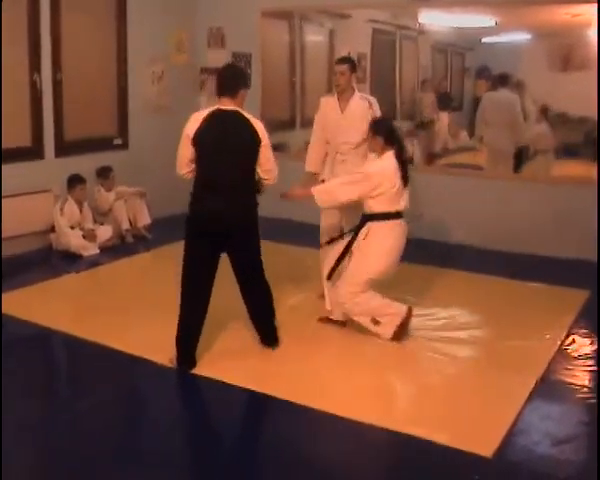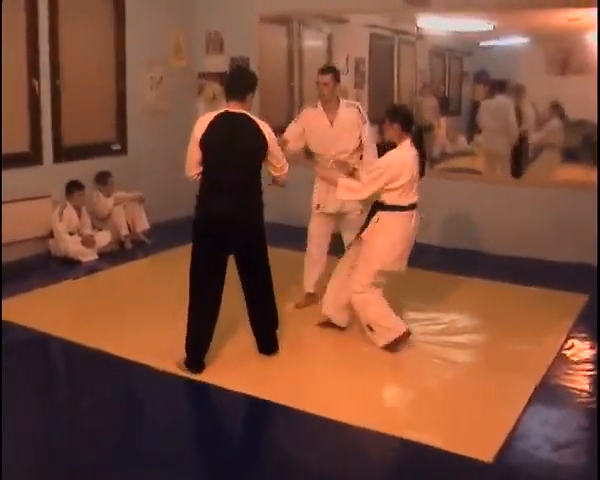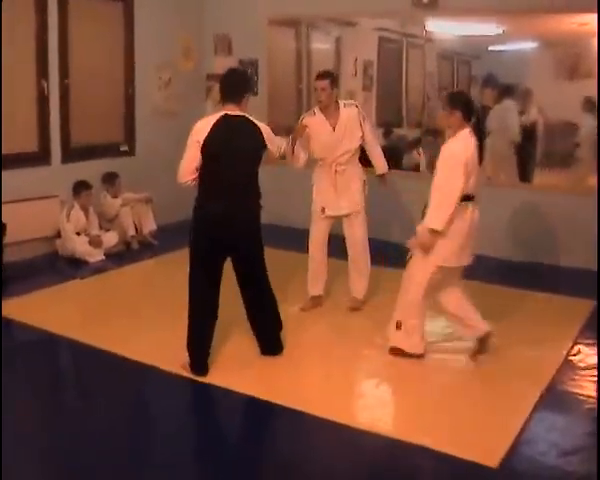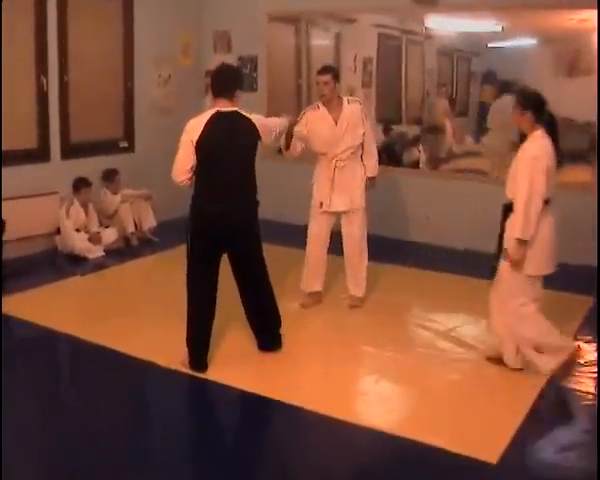
dt=0.3s
person 1, frame 1
left shoulder: (196, 122)
right shoulder: (254, 127)
left elbow: (184, 169)
right elbow: (269, 176)
left hip: (204, 210)
right hip: (241, 211)
left knee: (195, 282)
right knee: (251, 274)
left ankle: (185, 355)
right ankle: (268, 334)
person 1, frame 2
left shoulder: (204, 124)
right shoulder: (261, 130)
left elbow: (192, 170)
right elbow: (281, 173)
left hip: (210, 212)
right hip: (246, 213)
left knee: (205, 284)
right knee: (257, 278)
left ankle: (195, 357)
right ankle: (268, 341)
person 1, frame 3
left shoulder: (204, 127)
right shoulder: (258, 130)
left elbow: (186, 176)
right elbow: (278, 148)
left hip: (209, 216)
right hip: (245, 216)
left knee: (203, 287)
right knee: (254, 279)
left ankle: (198, 360)
right ankle: (271, 342)
person 1, frame 4
left shoulder: (196, 125)
right shoulder: (252, 124)
left elbow: (180, 175)
right elbow: (275, 127)
right wrist: (287, 121)
left hip: (207, 214)
right hip: (243, 213)
left knee: (201, 284)
right knee: (253, 276)
left ankle: (197, 356)
right ankle: (269, 337)
person 2, frame 1
left shoulder: (379, 170)
right shoulder: (392, 162)
left elbow: (342, 188)
right elbow: (354, 182)
left wrist: (304, 192)
left hip: (381, 234)
right hip: (382, 229)
left knee: (350, 292)
right knee: (334, 261)
left ankle: (397, 316)
right ankle: (339, 314)
person 2, frame 2
left shoulder: (396, 159)
right shoulder: (410, 153)
left elbow: (363, 186)
right elbow: (376, 175)
left wrist: (333, 178)
right wrist: (343, 175)
left hip: (391, 225)
right hip: (400, 221)
left knee: (360, 286)
right knee: (350, 266)
left ankle: (392, 332)
right ankle: (336, 316)
person 2, frame 3
left shoulder: (454, 147)
right shoulder: (469, 141)
left elbow: (446, 194)
left wrist: (430, 232)
left hip: (451, 221)
right hip: (464, 218)
left knee: (415, 283)
right knee: (445, 285)
left ankle: (408, 343)
right ankle: (479, 331)
person 2, frame 4
left shoulder: (533, 149)
right shoulder: (542, 143)
left elbow: (528, 201)
left wrist: (519, 242)
left hip: (528, 229)
right hip: (534, 224)
left knee: (514, 300)
right knee: (513, 294)
left ankle: (555, 352)
right ankle: (509, 353)
person 3, frame 1
left shoulder: (368, 104)
right shoulder: (325, 104)
right elbow: (318, 139)
right wrist: (312, 170)
left hip: (357, 170)
right hip: (332, 170)
right knee: (328, 229)
person 3, frame 2
left shoulder: (355, 111)
right shoulder: (308, 114)
left elbow: (368, 147)
right elbow: (289, 141)
right hip: (324, 179)
left knee: (355, 238)
right knee: (316, 237)
right ankle: (311, 290)
person 3, frame 3
left shoulder: (354, 112)
right shoulder: (309, 120)
left elbow: (370, 142)
right elbow: (299, 160)
left wrist: (381, 169)
right wrist: (296, 141)
left hip: (351, 178)
right hip: (324, 181)
left knee: (357, 240)
right knee: (317, 240)
left ankle: (358, 293)
right ankle: (316, 293)
person 3, frame 4
left shoulder: (356, 108)
right shoulder: (310, 114)
left elbow: (368, 142)
right elbow: (294, 148)
left wrist: (371, 172)
right wrist: (289, 133)
left hip: (352, 176)
right hip: (325, 177)
left knee: (355, 237)
right knee: (316, 236)
left ankle: (356, 291)
right ankle: (313, 290)
